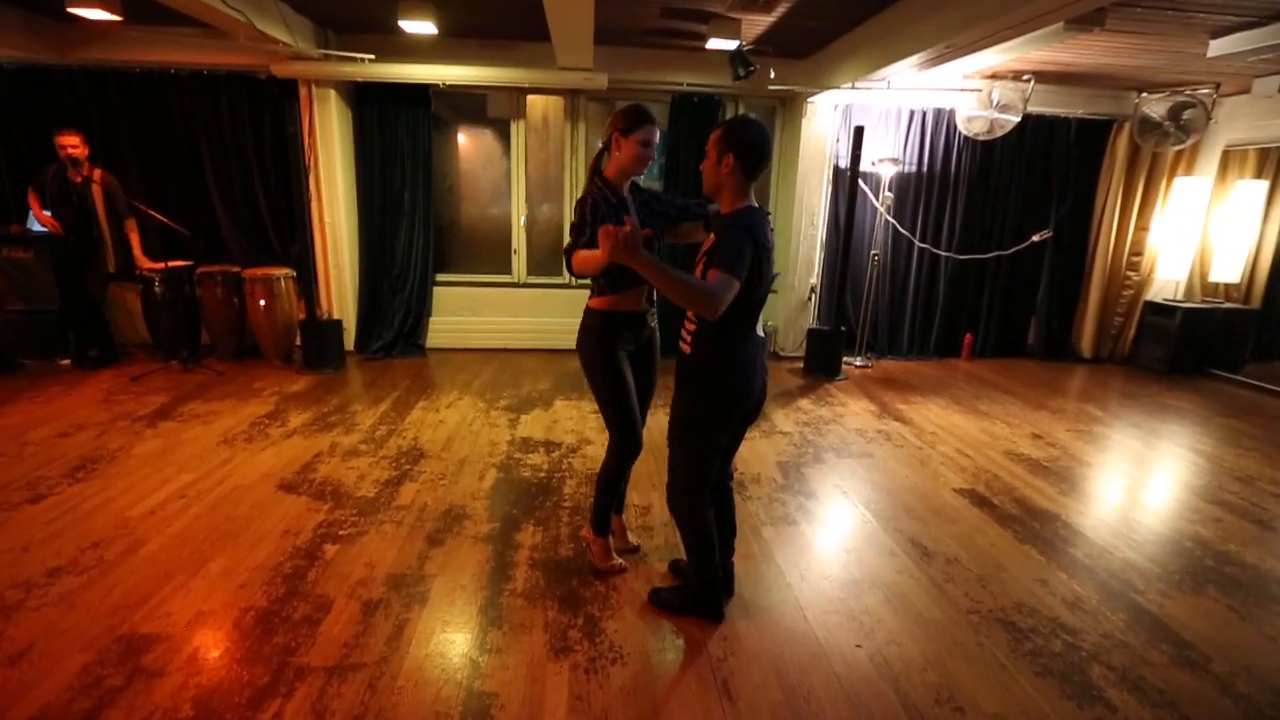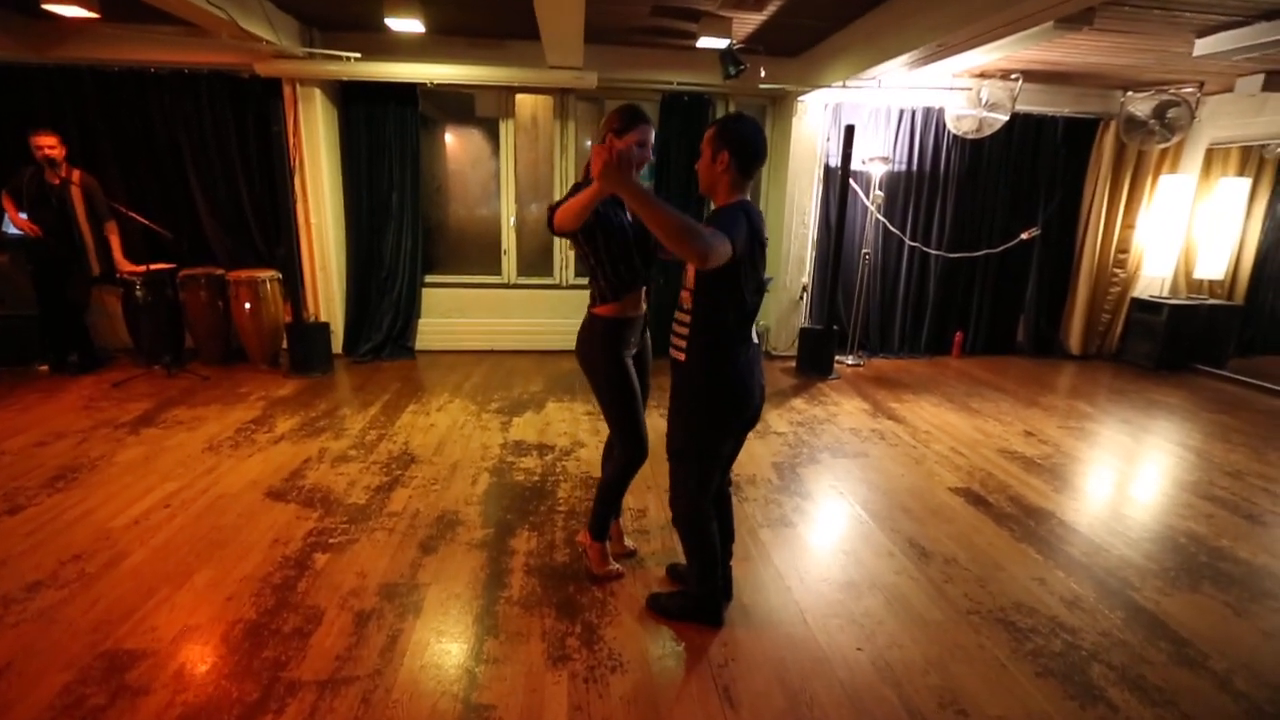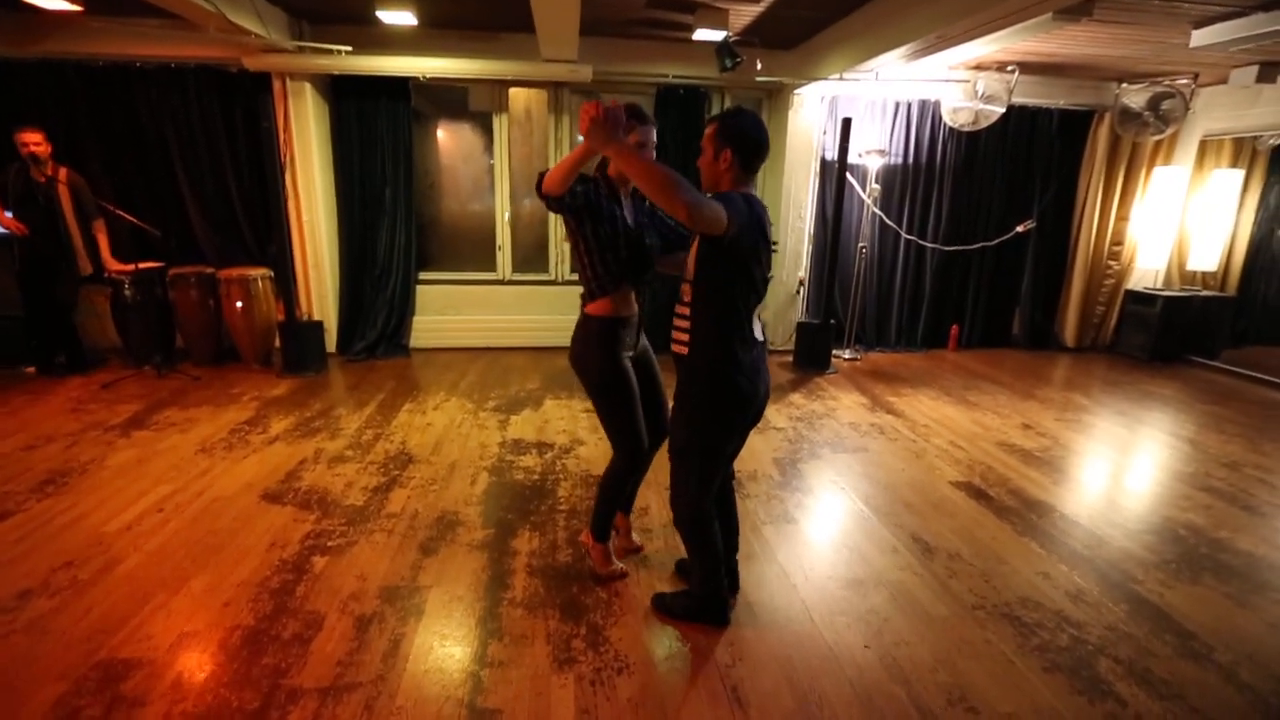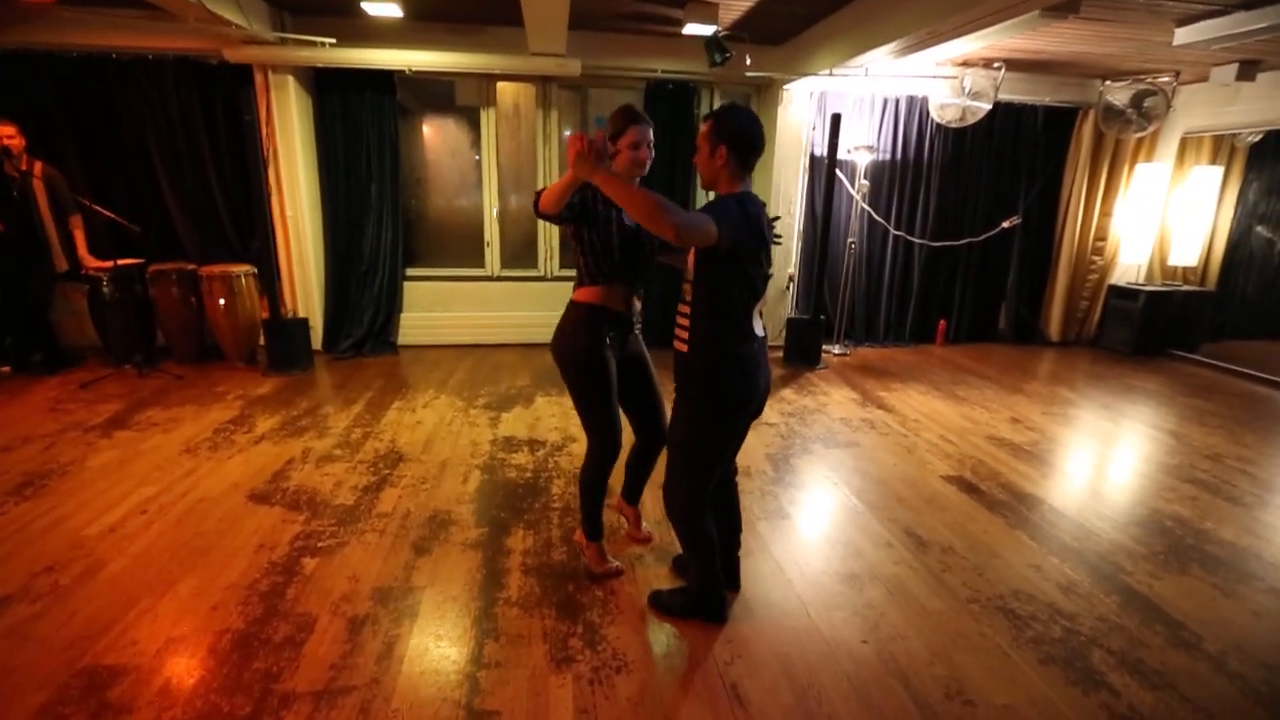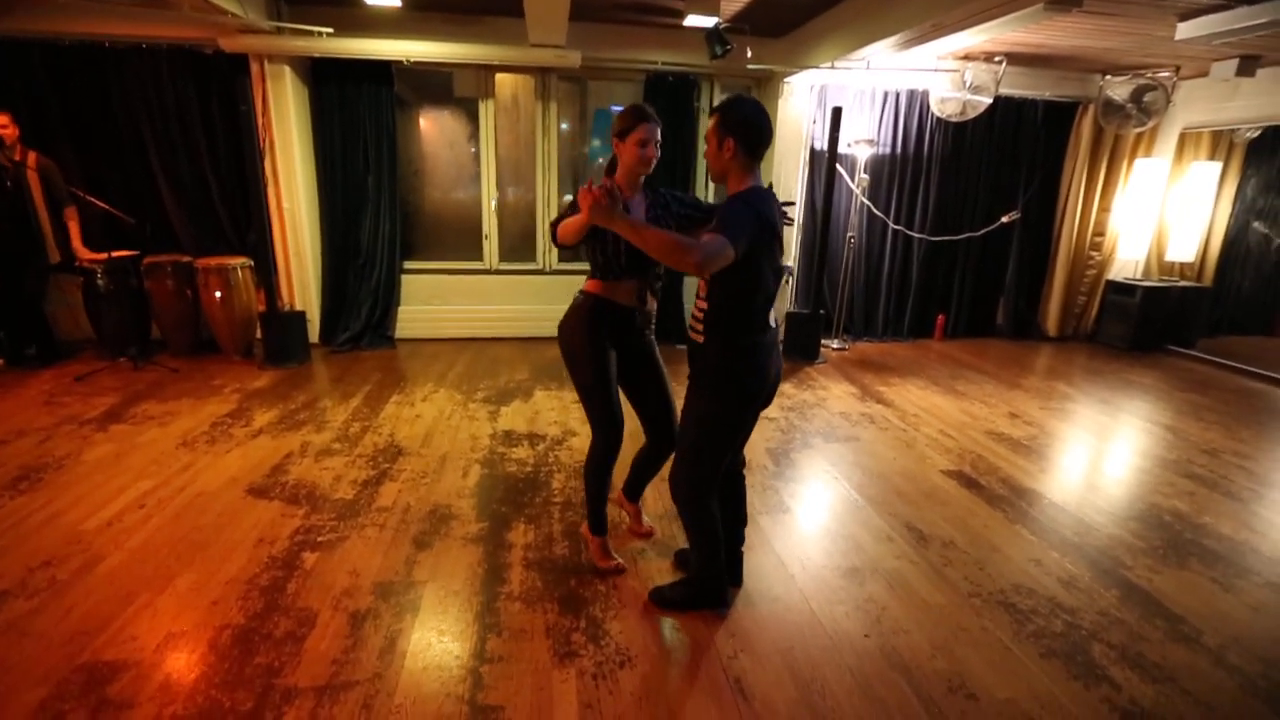
dt=0.3s
person 1, frame 1
left shoulder: (738, 231)
right shoulder: (749, 221)
left elbow: (710, 302)
left wrist: (637, 259)
left hip: (715, 379)
right hip: (740, 374)
left knee: (687, 492)
right knee: (714, 478)
left ankle: (705, 593)
right ankle: (716, 571)
person 1, frame 2
left shoulder: (735, 219)
right shoulder: (739, 220)
left elbow: (700, 252)
right elbow: (698, 250)
left wrist: (625, 189)
left hip: (712, 386)
right hip: (733, 380)
left knee: (690, 498)
right knee: (712, 485)
left ankle: (705, 599)
right ankle: (715, 575)
person 1, frame 3
left shoulder: (735, 210)
right shoulder: (744, 214)
left elbow: (687, 205)
right elbow: (695, 256)
left wrist: (613, 146)
left hip: (717, 382)
right hip: (737, 376)
left knee: (691, 495)
right knee: (715, 479)
left ankle: (710, 598)
right ankle: (723, 570)
person 1, frame 4
left shoulder: (733, 211)
right shoulder: (747, 211)
left elbow: (677, 228)
right elbow: (688, 236)
left wrist: (598, 175)
left hip: (718, 378)
right hip: (739, 371)
left knee: (685, 491)
right knee: (717, 474)
left ankle: (706, 594)
right ankle: (723, 567)
person 1, frame 5
left shoulder: (744, 210)
right shoulder: (760, 203)
left elbow: (697, 259)
left wrist: (615, 220)
left hip: (730, 369)
right hip: (749, 361)
left knee: (690, 479)
right knee: (725, 466)
left ankle: (708, 583)
right ankle: (726, 561)
person 2, frame 1
left shoulder: (644, 199)
right shoulder: (594, 202)
left elbow: (696, 218)
right elbow: (576, 261)
right wrist: (607, 255)
left hip: (644, 327)
right hip: (606, 332)
left knee: (632, 434)
right knee: (628, 438)
left ankle: (614, 516)
right ankle: (597, 532)
person 2, frame 2
right shoulder: (592, 199)
right elbow: (559, 223)
right wrist: (603, 183)
left hip: (637, 330)
right hip: (606, 336)
left knee: (624, 438)
right knee: (634, 446)
left ankle: (611, 522)
right ankle: (594, 536)
person 2, frame 3
left shoulder: (641, 205)
right shoulder: (588, 194)
left elbow: (682, 246)
right elbow: (548, 189)
right wrist: (591, 146)
left hip: (632, 333)
right hip: (601, 339)
left knee: (658, 429)
right knee: (632, 447)
left ankle: (622, 514)
right ankle: (597, 536)
person 2, frame 4
right shoulder: (588, 199)
right elbow: (545, 208)
right wrist: (578, 173)
left hip: (627, 332)
right hip: (586, 329)
left knee: (656, 432)
right knee: (606, 441)
left ankle: (629, 502)
right ankle: (590, 536)
person 2, frame 5
left shoulder: (666, 202)
left elbow: (718, 220)
right elbow: (561, 235)
right wrist: (588, 215)
left hip: (638, 328)
right hip: (591, 322)
left knee: (666, 433)
right knee: (609, 431)
left ankle: (630, 496)
right ankle: (596, 531)
person 3, frame 1
left shoulder: (103, 180)
right shoulder: (52, 176)
left elbow: (126, 216)
right elbow: (33, 191)
left wrist: (137, 253)
right wrist: (39, 214)
left hip: (97, 251)
right hip: (66, 251)
left knee: (91, 300)
right knee: (71, 304)
left ankle: (105, 352)
right ankle: (82, 350)
person 3, frame 2
left shoulder: (82, 181)
right shoulder: (28, 178)
left elbow: (106, 218)
left wrist: (117, 256)
left hip: (77, 257)
right hip: (44, 257)
left knee: (73, 308)
right knee: (49, 311)
left ankle: (86, 358)
right ankle: (59, 357)
person 3, frame 3
left shoulder: (69, 179)
left elbow: (94, 217)
left wrist: (106, 255)
left hip: (66, 257)
right hip: (31, 258)
left knee: (61, 308)
right knee: (35, 312)
left ankle: (74, 360)
right ankle: (45, 359)
person 3, frame 4
left shoulder: (45, 174)
left elbow: (71, 212)
left wrist: (82, 252)
left hip: (42, 254)
left knee: (35, 307)
left ankle: (52, 358)
right ankle: (22, 357)
person 3, frame 5
left shoulder: (39, 164)
left elbow: (65, 203)
left wrist: (76, 244)
left hip: (37, 246)
left knee: (29, 300)
left ankle: (46, 351)
